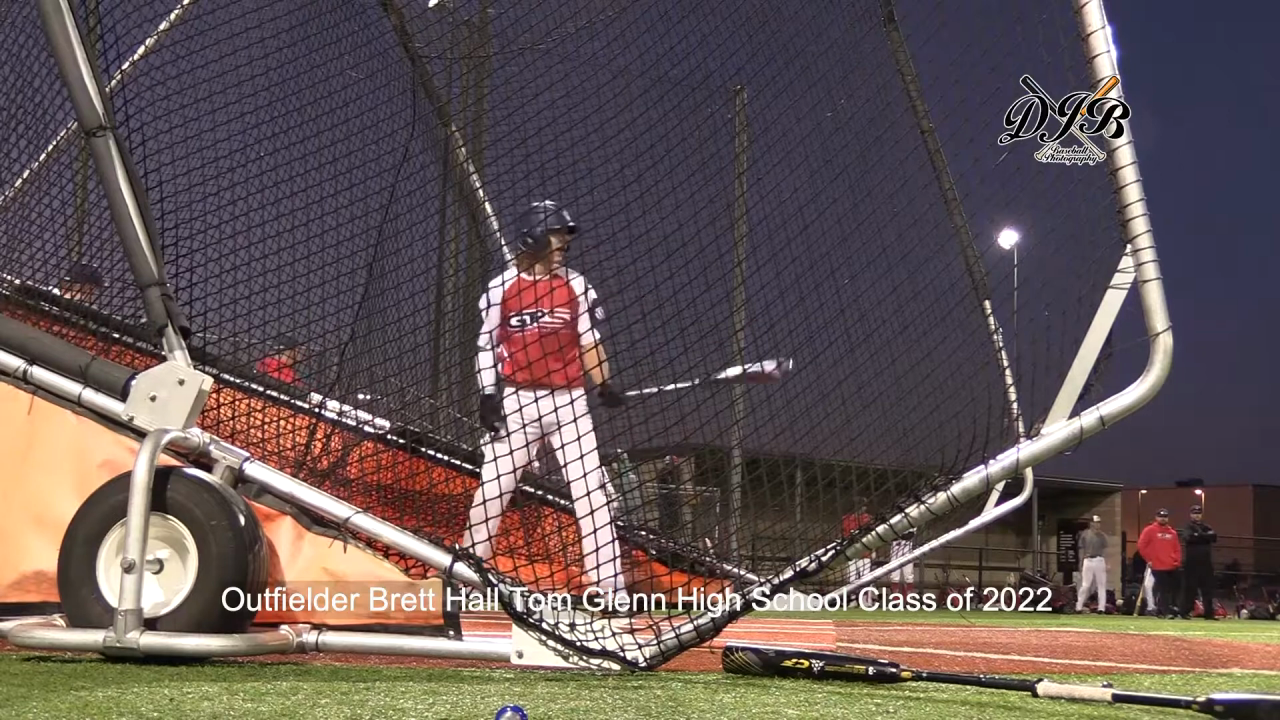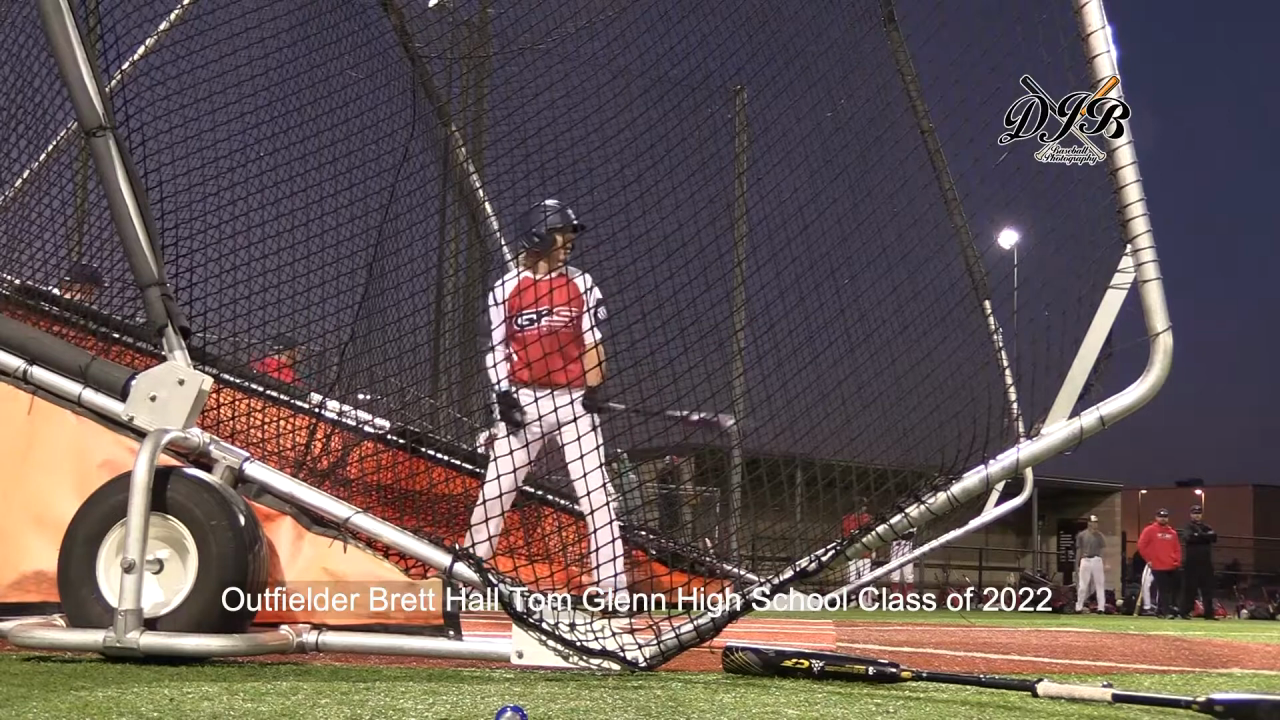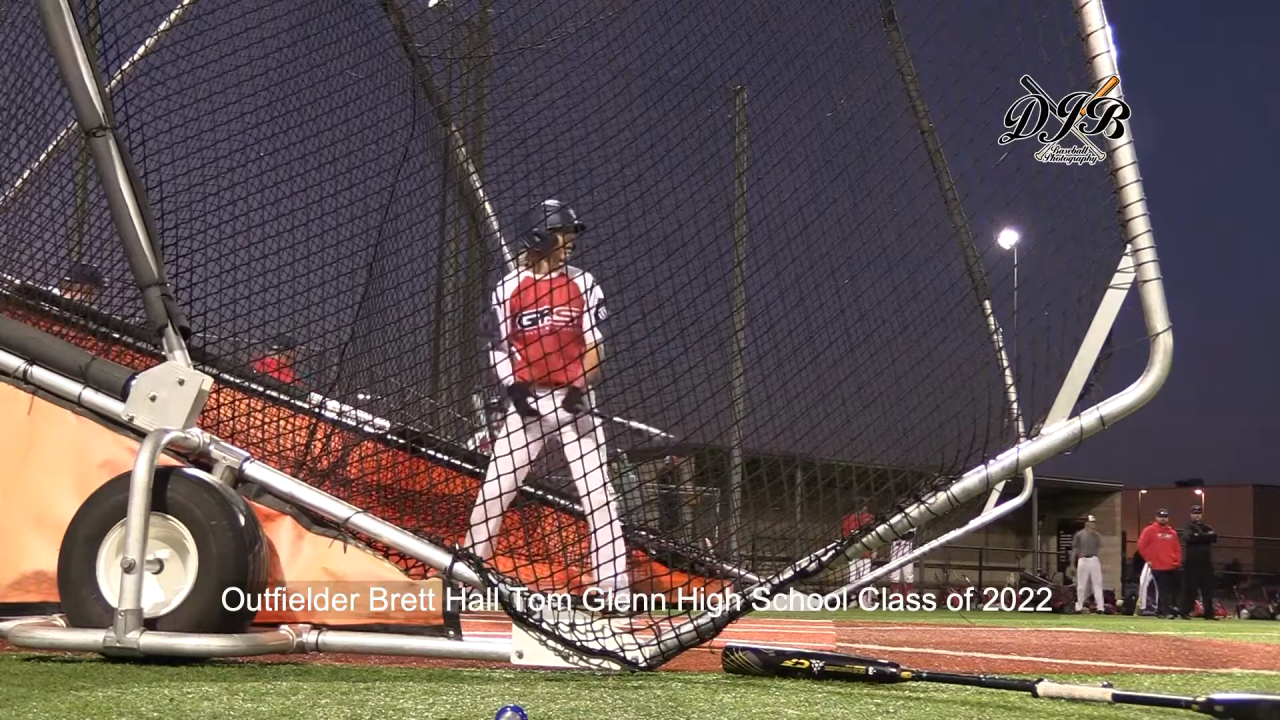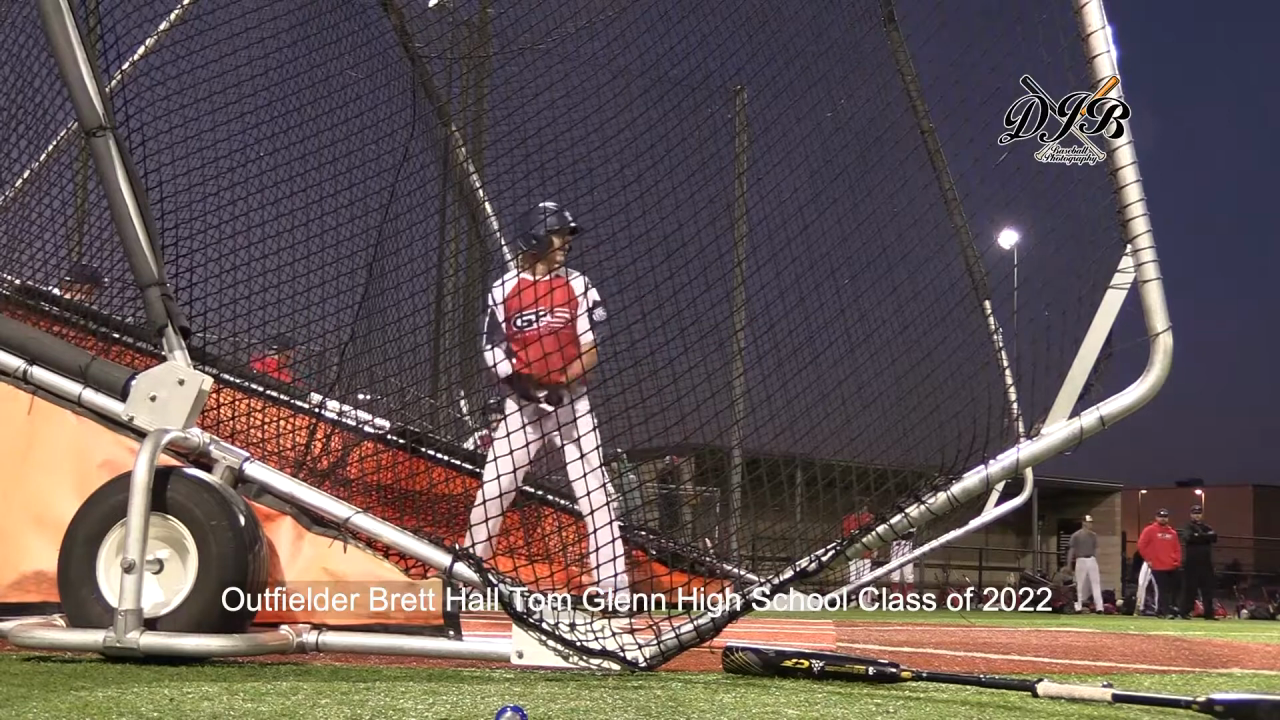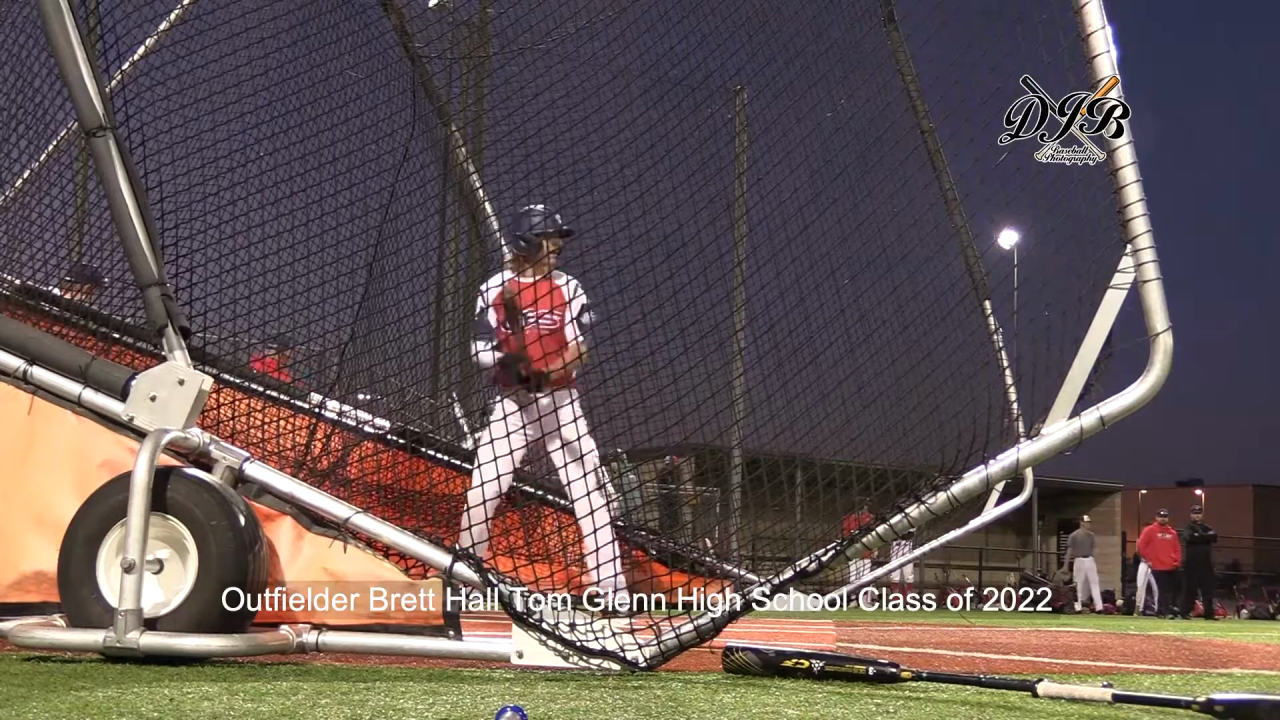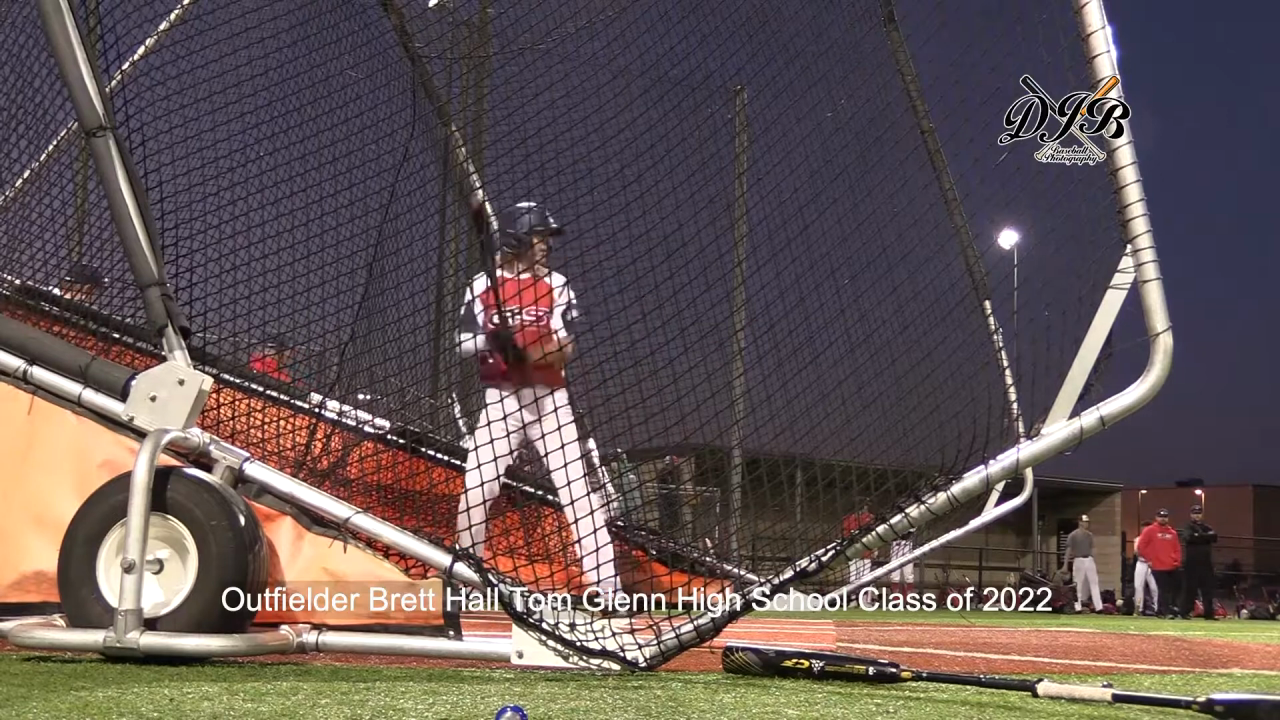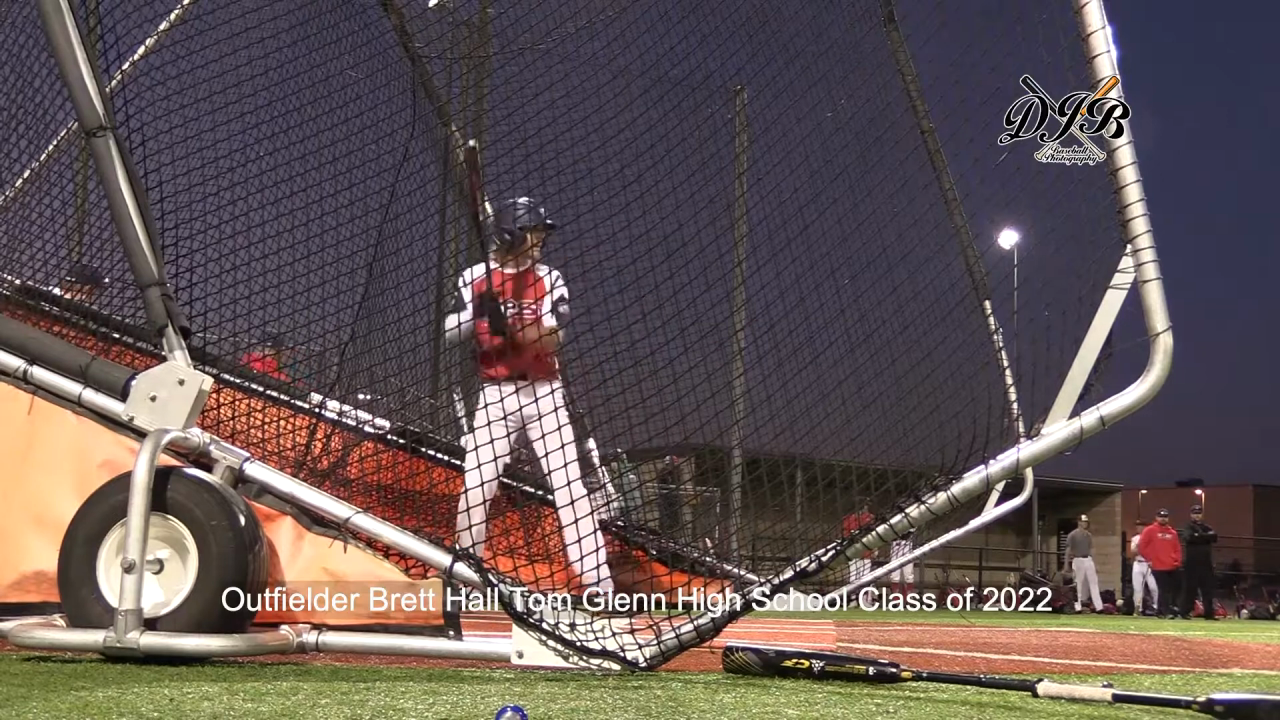
dt=0.1s
person 1, frame 1
left shoulder: (576, 285)
right shoulder: (502, 287)
left elbow: (589, 343)
right elbow: (486, 345)
left wrist: (605, 385)
right wrist: (488, 396)
left hip: (568, 400)
right hip: (519, 400)
left knee: (590, 490)
right knee: (492, 489)
left ankle: (610, 585)
person 1, frame 2
left shoulder: (581, 284)
right shoulder: (507, 288)
left elbow: (592, 344)
right elbow: (496, 349)
left wrist: (595, 389)
right wrist: (503, 395)
left hip: (572, 400)
right hip: (525, 400)
left knee: (596, 490)
right knee: (496, 487)
left ankle: (613, 586)
person 1, frame 3
left shoulder: (583, 284)
right shoulder: (508, 287)
left elbow: (593, 345)
right elbow: (498, 349)
left wrist: (582, 388)
right wrist: (513, 389)
left hip: (572, 399)
right hip: (528, 399)
left knee: (597, 490)
right knee: (496, 487)
left ankle: (614, 585)
person 1, frame 4
left shoulder: (578, 286)
right shoulder: (506, 288)
left elbow: (589, 347)
right elbow: (494, 351)
left wrist: (568, 379)
right wrist: (514, 377)
left hip: (571, 401)
right hip: (522, 403)
left knee: (594, 490)
right knee: (493, 489)
left ankle: (614, 585)
person 1, frame 5
left shoulder: (568, 288)
right shoulder: (495, 289)
left elbow: (577, 349)
right elbow: (482, 351)
left wrist: (546, 374)
right wrist: (507, 363)
left hip: (560, 401)
right hip: (512, 403)
left knee: (588, 492)
right knee: (483, 491)
left ankle: (612, 585)
person 1, frame 6
left shoulder: (556, 285)
right shoulder: (483, 286)
left elbow: (564, 349)
right elbow: (465, 344)
left wrist: (523, 351)
right wrist: (490, 338)
left hip: (549, 399)
right hip: (499, 400)
left knee: (576, 487)
right knee: (476, 488)
left ankle: (604, 582)
person 1, frame 7
left shoulder: (549, 280)
right shoulder: (476, 277)
left elbow: (553, 339)
right elbow: (450, 331)
left wrist: (511, 328)
right wrist: (477, 312)
left hip: (543, 393)
right hip: (495, 395)
left knee: (569, 486)
right knee: (476, 488)
left ankle: (598, 579)
